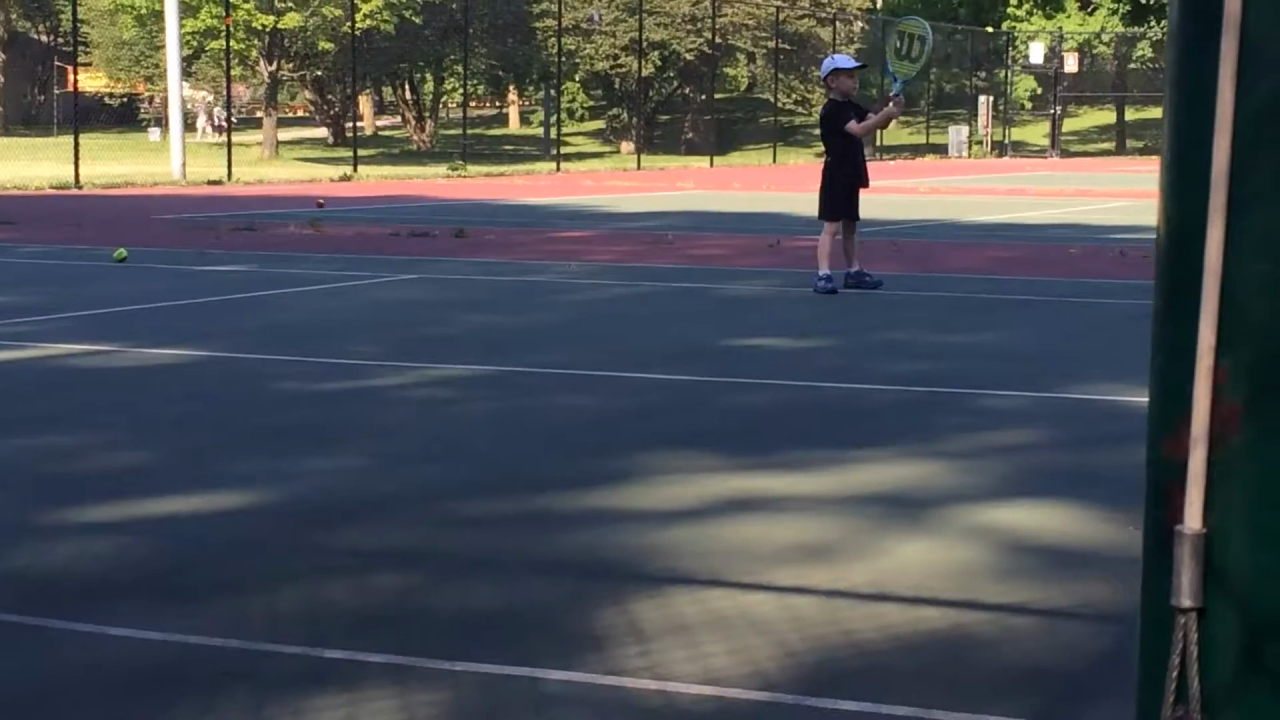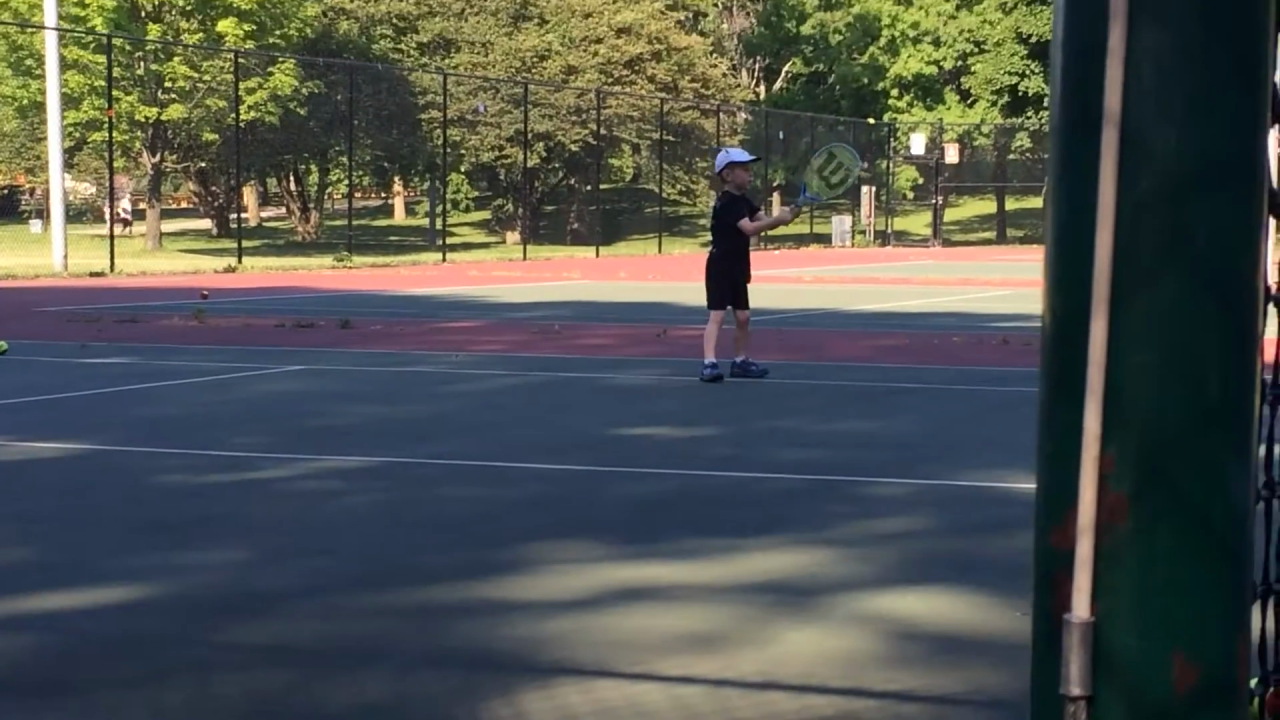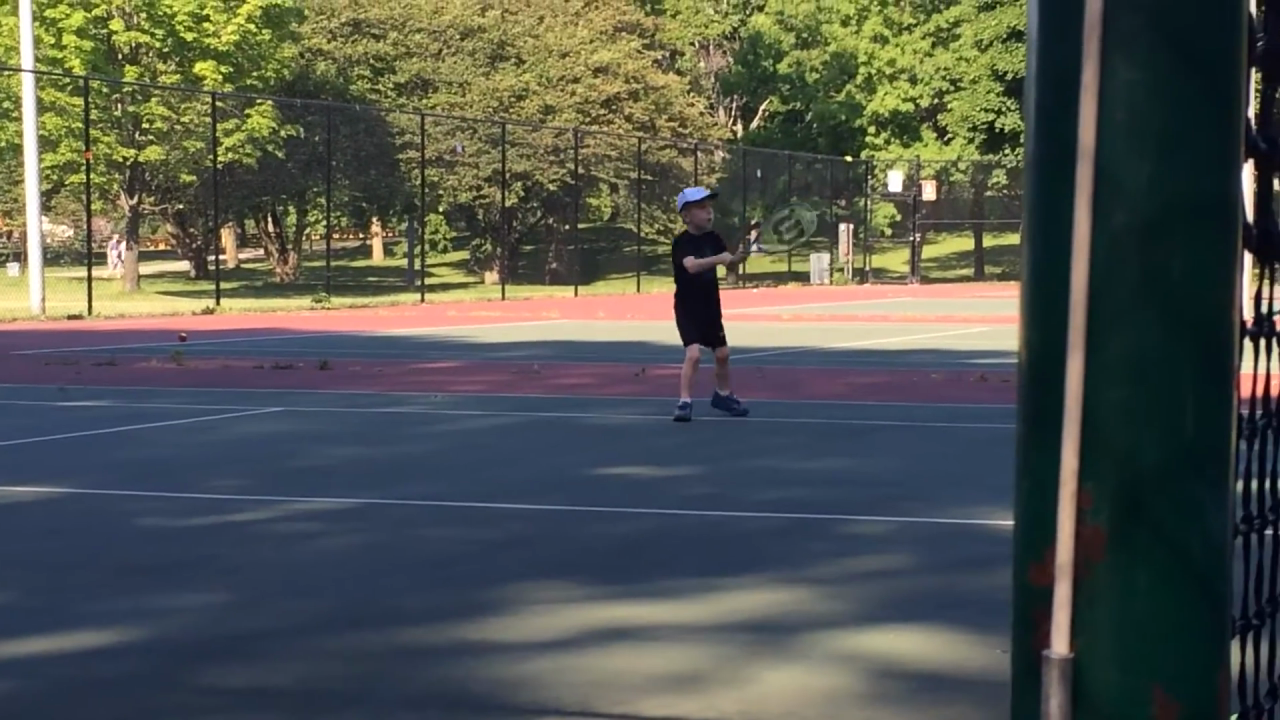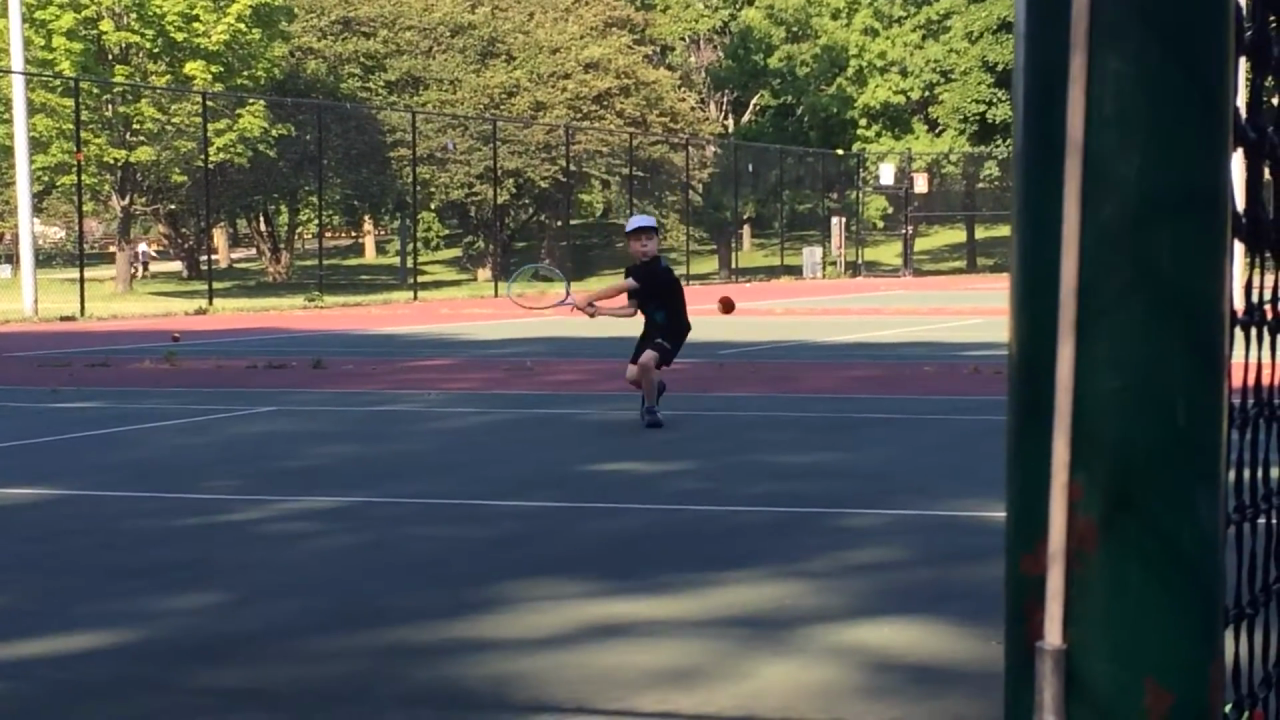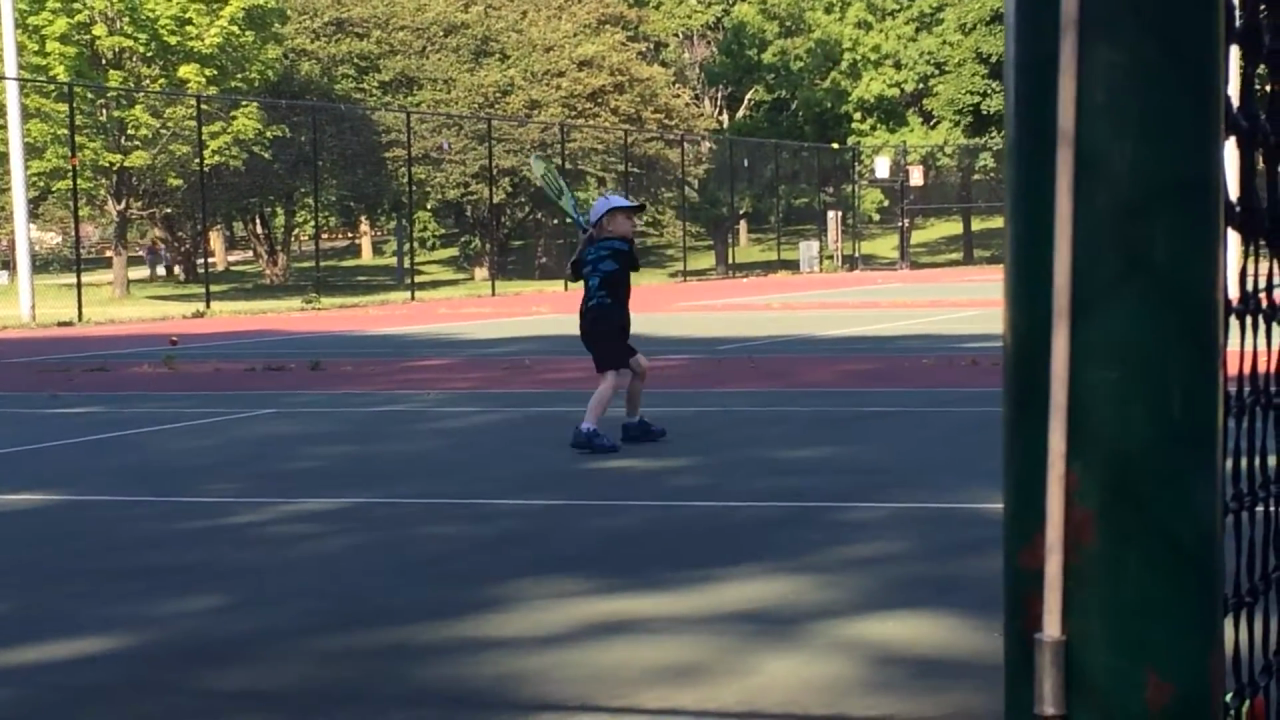
dt=0.7s
person 1, frame 1
left shoulder: (852, 106)
right shoulder: (831, 110)
left elbow: (878, 124)
right elbow: (859, 130)
left wrist: (891, 111)
right wrist: (885, 114)
left hip: (851, 177)
right hip: (836, 177)
left knee: (850, 226)
right knee: (832, 226)
left ankle: (853, 271)
right ankle: (823, 275)
person 1, frame 2
left shoulder: (742, 201)
right shoulder: (727, 203)
left elbow: (763, 221)
right elbow: (750, 229)
left wrist: (784, 217)
right wrist: (779, 219)
left hip: (737, 270)
right hip: (720, 268)
left knee: (743, 316)
right knee: (717, 315)
left ankle: (741, 361)
right ankle: (709, 363)
person 1, frame 3
left shoulder: (712, 238)
right shoulder: (681, 242)
left elbow: (726, 259)
right elbow: (692, 266)
left wrist: (736, 256)
right wrist: (719, 259)
left hip: (710, 306)
right hip: (687, 308)
left knee: (722, 353)
right knee: (693, 354)
left ankle: (724, 395)
right ankle: (684, 402)
person 1, frame 4
left shoulder: (656, 269)
right shoulder: (634, 270)
left elbow: (619, 289)
right elbow: (631, 309)
left wrist: (588, 299)
right wrist: (598, 309)
left hip: (672, 328)
right hip: (653, 327)
left knee: (646, 361)
right knee: (632, 377)
left ankle: (651, 408)
right ankle: (655, 385)
person 1, frame 5
left shoulder: (587, 252)
right shoulder: (622, 247)
left elbow: (573, 273)
right elbow: (633, 265)
left wrist: (584, 243)
left hip: (595, 324)
right hip: (604, 326)
left knee: (641, 367)
right knee: (611, 379)
left ankle: (634, 423)
right ankle: (587, 431)
